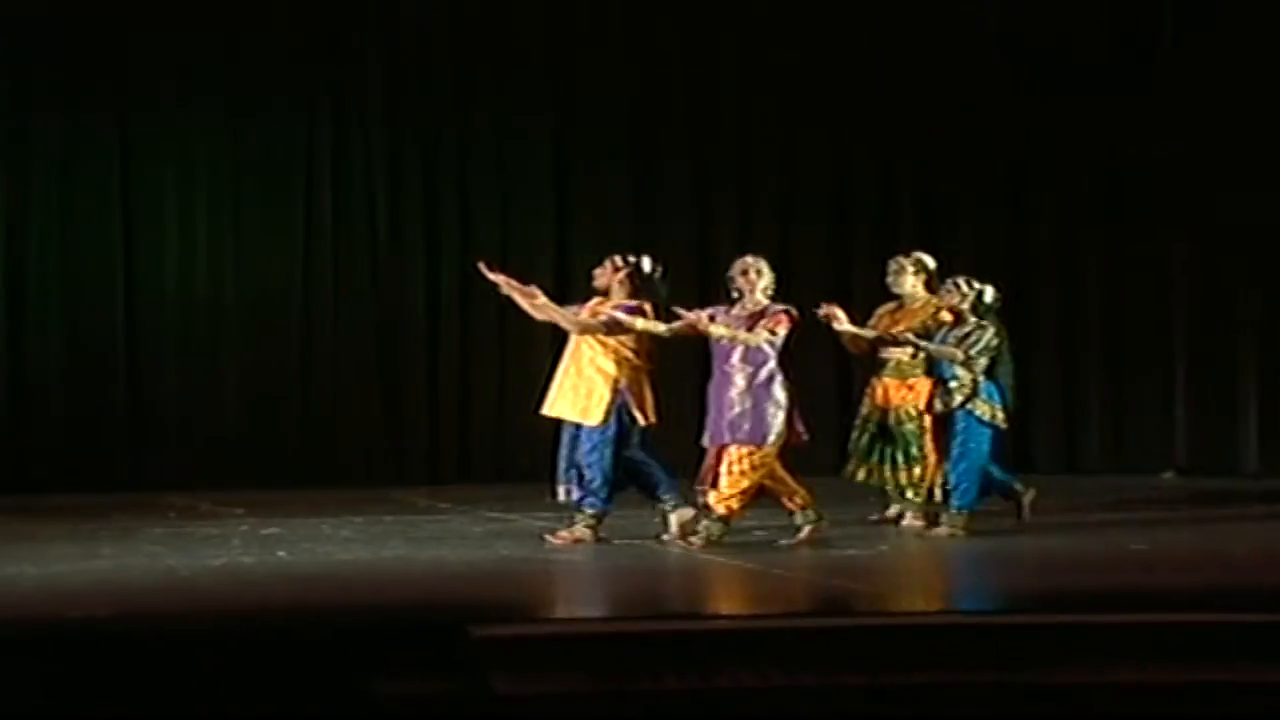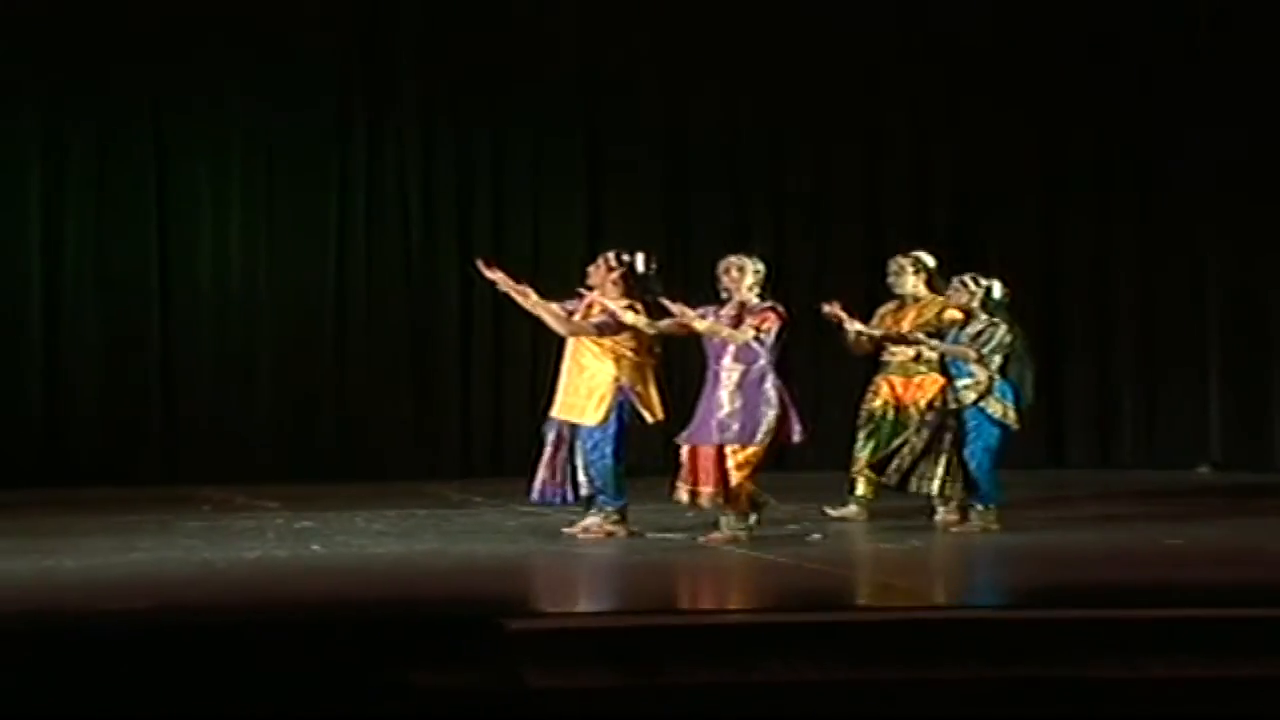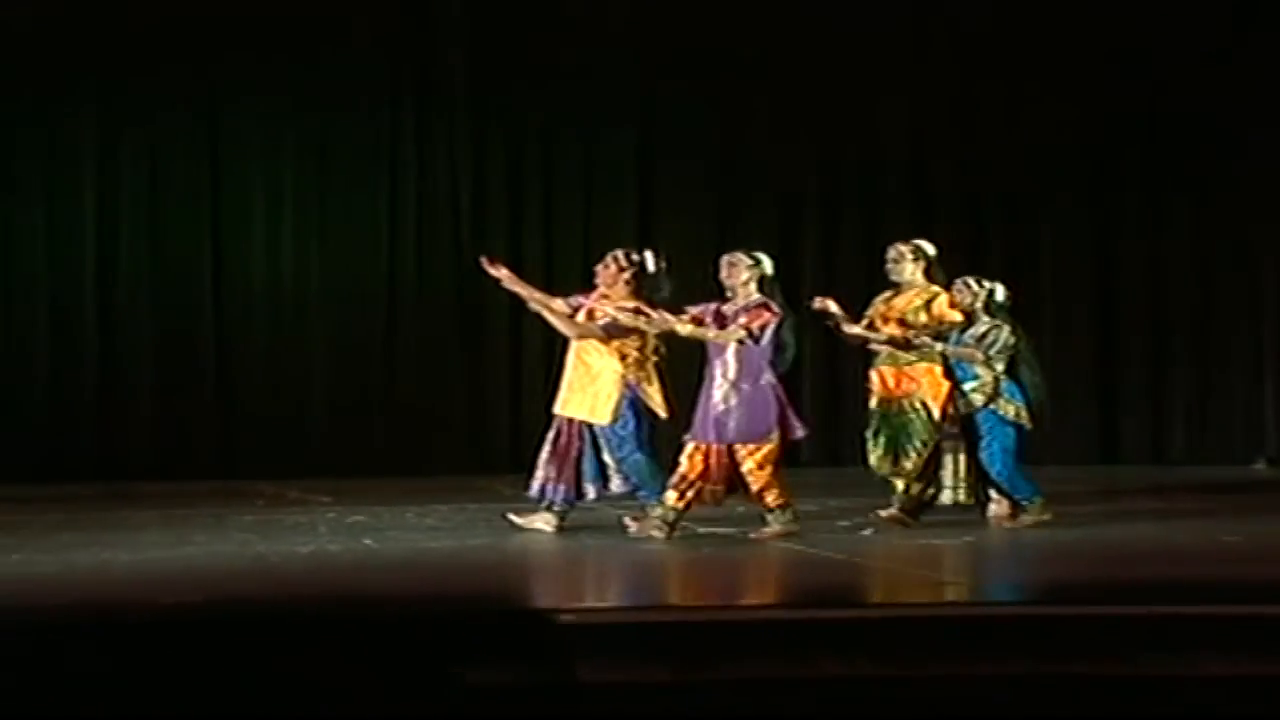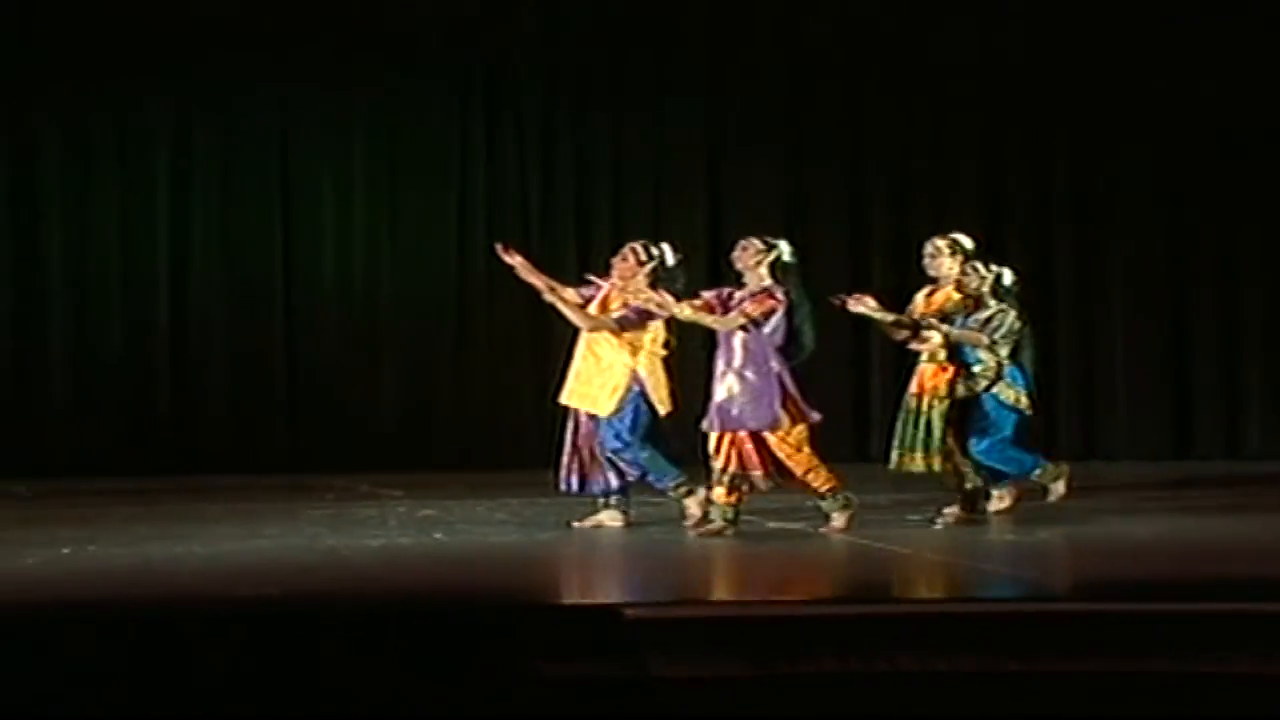
dt=0.4s
person 1, frame 1
left shoulder: (780, 314)
right shoulder: (721, 314)
left elbow: (754, 339)
right elbow: (673, 328)
left wrist: (712, 329)
right wrist: (641, 323)
left hip: (761, 400)
right hip: (728, 402)
left knee: (740, 465)
right knee: (760, 469)
left ankle: (715, 526)
right ankle: (806, 516)
person 1, frame 2
left shoulder: (768, 312)
right shoulder: (712, 314)
left elbow: (738, 336)
right elbow: (661, 326)
left wrist: (699, 324)
right wrist: (631, 318)
left hip: (753, 397)
right hip: (719, 398)
left knee: (736, 463)
right knee: (697, 457)
left ankle: (737, 524)
right ankle: (749, 505)
person 1, frame 3
left shoulder: (765, 309)
right shoulder: (714, 311)
left elbow: (727, 337)
right elbow: (671, 324)
left wrist: (683, 328)
left hip: (752, 396)
right hip: (719, 396)
left knee: (755, 463)
right knee: (697, 458)
left ankle: (783, 518)
right ankle: (663, 520)
person 1, frame 4
left shoulder: (773, 295)
right shoulder: (729, 296)
left elbow: (726, 323)
right elbow: (687, 309)
left wrist: (679, 310)
left hip: (763, 385)
right hip: (732, 385)
left knee: (791, 449)
right knee: (726, 452)
left ankle: (840, 504)
right ankle: (724, 516)
person 2, frame 1
left shoulder: (630, 310)
right shoulder: (596, 307)
left elbow: (580, 327)
right elbow: (543, 315)
left wrist: (542, 301)
right wrist: (507, 285)
left hip: (610, 396)
right hip: (590, 398)
left knee: (594, 456)
right knee: (625, 459)
left ankle: (586, 524)
right ankle: (676, 508)
person 2, frame 2
left shoulder: (623, 312)
right shoulder: (591, 302)
left elbow: (569, 329)
right elbow: (548, 310)
left wrist: (535, 302)
right wrist: (504, 282)
left hip: (608, 394)
right hip: (586, 393)
left knee: (599, 454)
right knee: (565, 447)
left ankle: (614, 518)
right ankle: (598, 511)
person 2, frame 3
left shoulder: (631, 313)
right shoulder: (599, 298)
left elbow: (578, 331)
right elbow: (555, 305)
left wrist: (539, 306)
right wrist: (508, 278)
left hip: (616, 394)
right hip: (588, 393)
left knee: (629, 454)
right knee: (570, 451)
right ankle: (552, 512)
person 2, frame 4
left shoulder: (645, 306)
right shoulder: (607, 290)
left elbow: (591, 323)
right elbow: (566, 293)
left wrist: (553, 297)
right wrist: (523, 267)
left hip: (627, 385)
right hip: (600, 384)
left knee: (618, 444)
right knee: (597, 445)
left ankle: (688, 492)
right ankle: (613, 508)
person 3, frame 1
left shoulder: (940, 312)
right shoulder: (886, 313)
right elbow: (859, 348)
left wrist: (910, 352)
right wrist: (844, 324)
left hip: (920, 387)
right hip: (887, 386)
left knee: (915, 446)
right knee: (875, 443)
left ankle: (914, 509)
right ankle: (898, 503)
person 3, frame 2
left shoulder: (944, 310)
right shoulder: (888, 311)
right elbow: (862, 347)
left wrist: (915, 353)
right wrist: (847, 324)
left hip: (928, 387)
right hip: (889, 385)
right knee: (872, 442)
left ankle: (946, 505)
right ankle: (858, 503)
person 3, frame 3
left shoulder: (938, 299)
right shoulder: (884, 300)
right elbow: (859, 335)
left wrist: (901, 342)
right wrist: (836, 314)
left hip: (921, 378)
right hip: (885, 379)
left knee: (918, 440)
right knee: (888, 441)
left ankle: (908, 504)
right ankle: (906, 501)
person 3, frame 4
right shoulder: (926, 295)
right elbow: (901, 333)
left wrist: (938, 340)
right wrist: (875, 310)
left hip: (956, 372)
right hip: (930, 372)
right knee: (927, 431)
person 4, frame 1
left shoulder: (985, 331)
right shoulder: (947, 330)
left elbow: (959, 355)
left wrist: (920, 344)
left hip: (976, 404)
right hip: (954, 403)
left knee: (966, 460)
right knee: (976, 461)
left ankle: (956, 519)
right ankle: (1017, 493)
person 4, frame 2
left shoulder: (997, 328)
right shoulder: (959, 327)
left elbow: (972, 354)
left wrist: (931, 344)
left hip: (987, 402)
right hip: (963, 400)
left knee: (978, 457)
left ankle: (986, 515)
person 4, frame 3
left shoulder: (999, 330)
right shoulder: (960, 331)
left elbow: (978, 355)
left wrist: (938, 347)
left hip: (997, 403)
right hip: (974, 403)
left knee: (999, 459)
left ankle: (1034, 507)
person 4, frame 4
left shoulder: (1005, 315)
right shoulder: (965, 315)
left elbow: (984, 340)
left wrist: (945, 330)
left hip: (998, 389)
right hip: (974, 390)
left knee: (985, 446)
right knee: (965, 445)
left ankle: (1050, 473)
